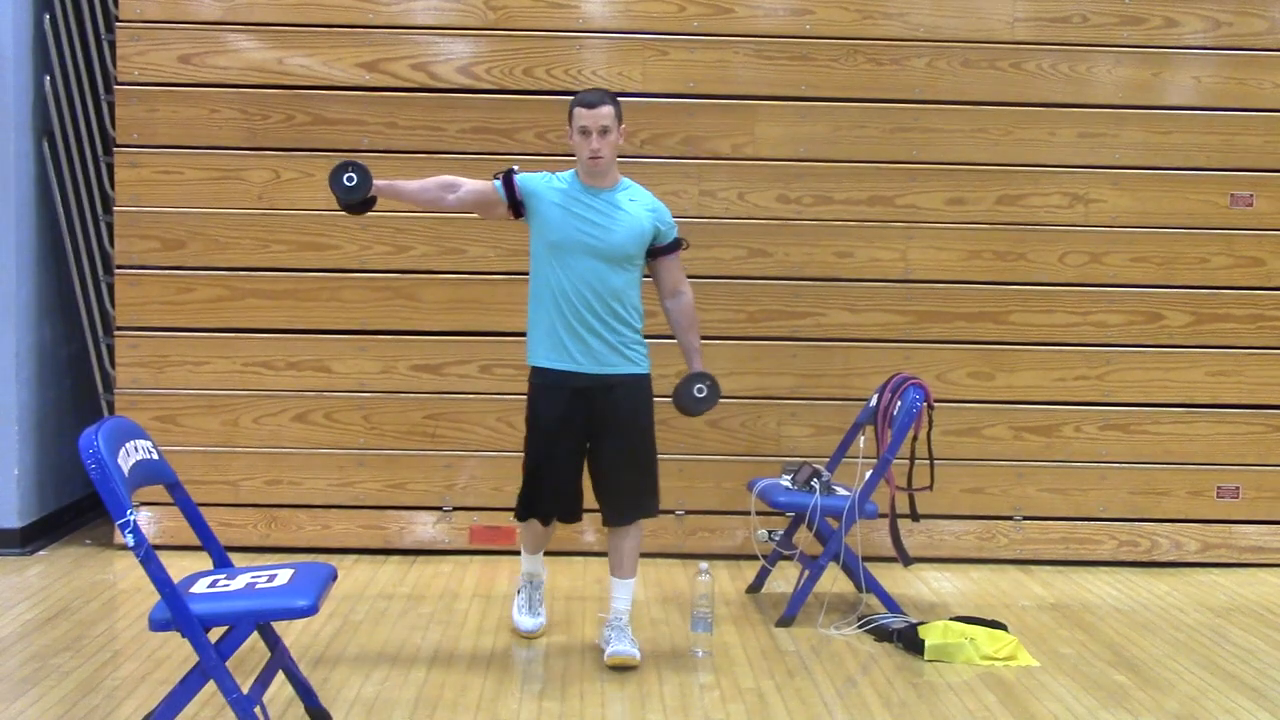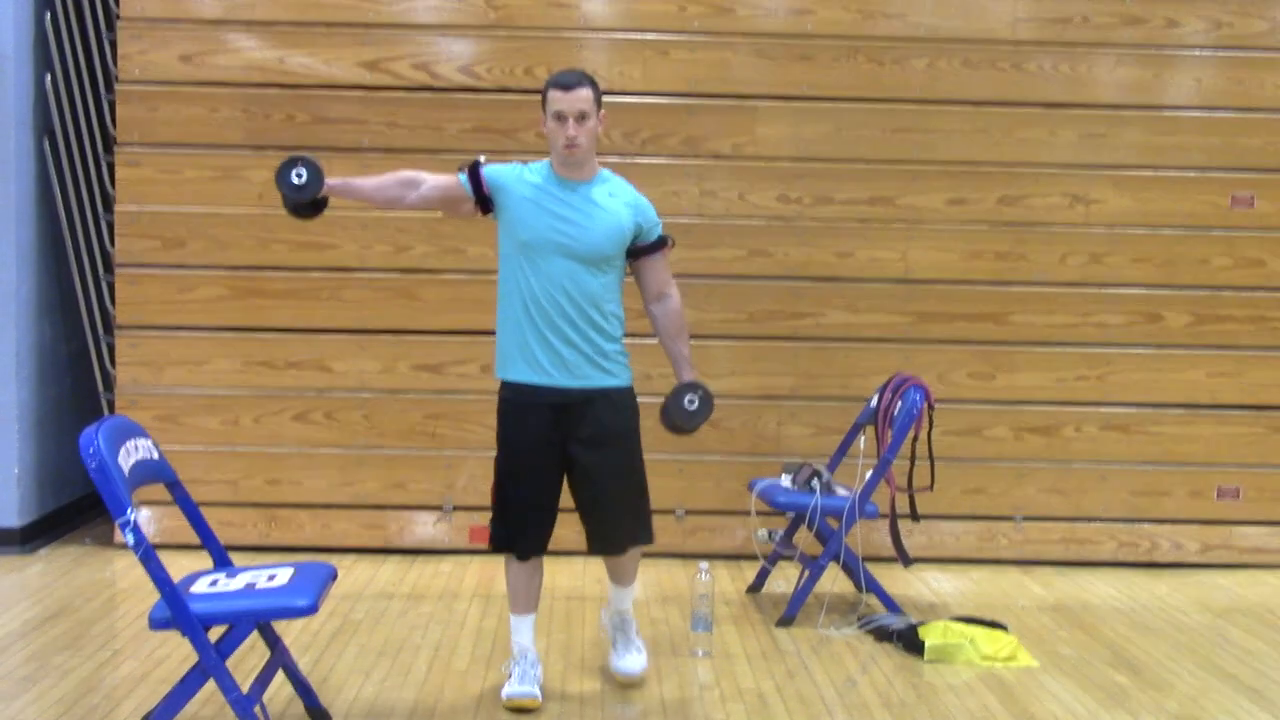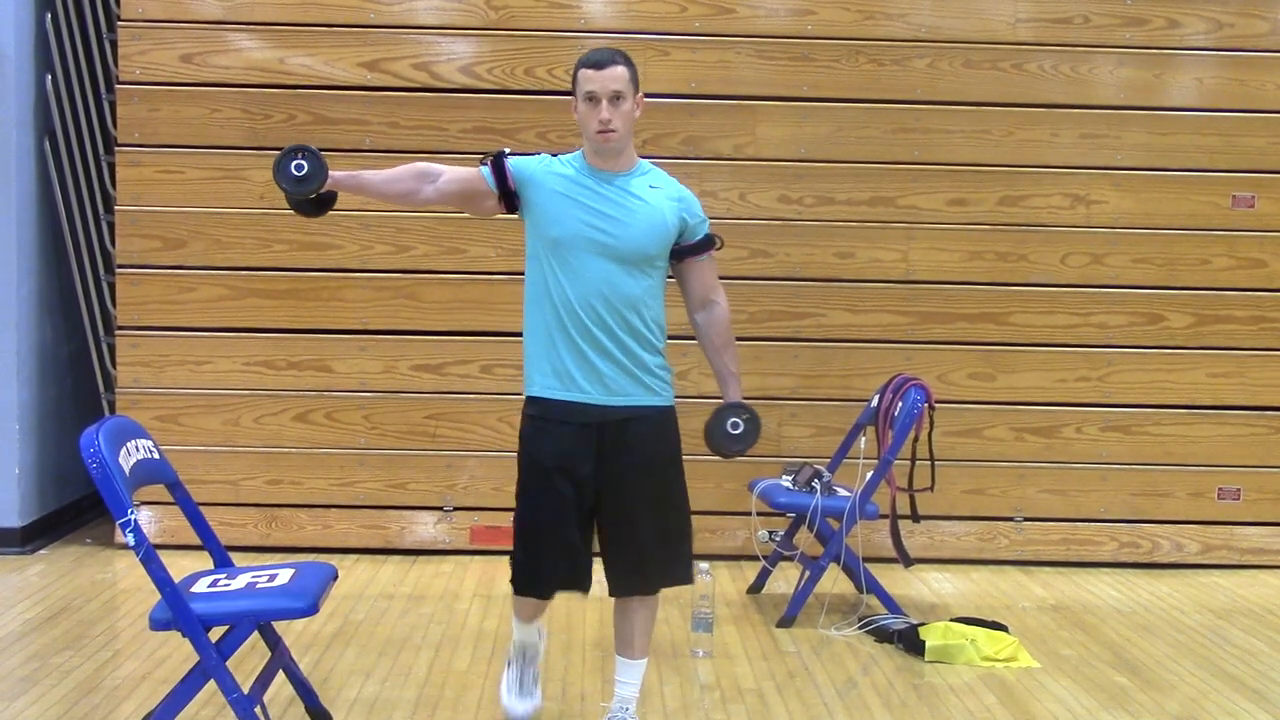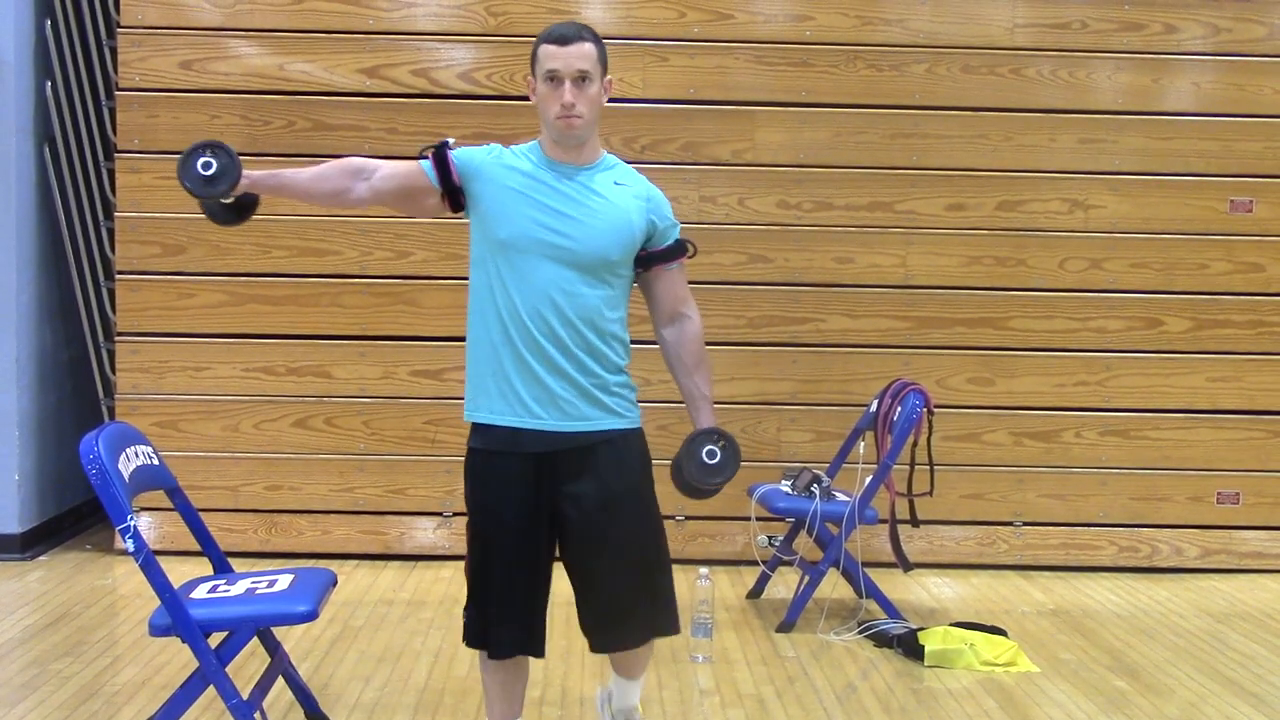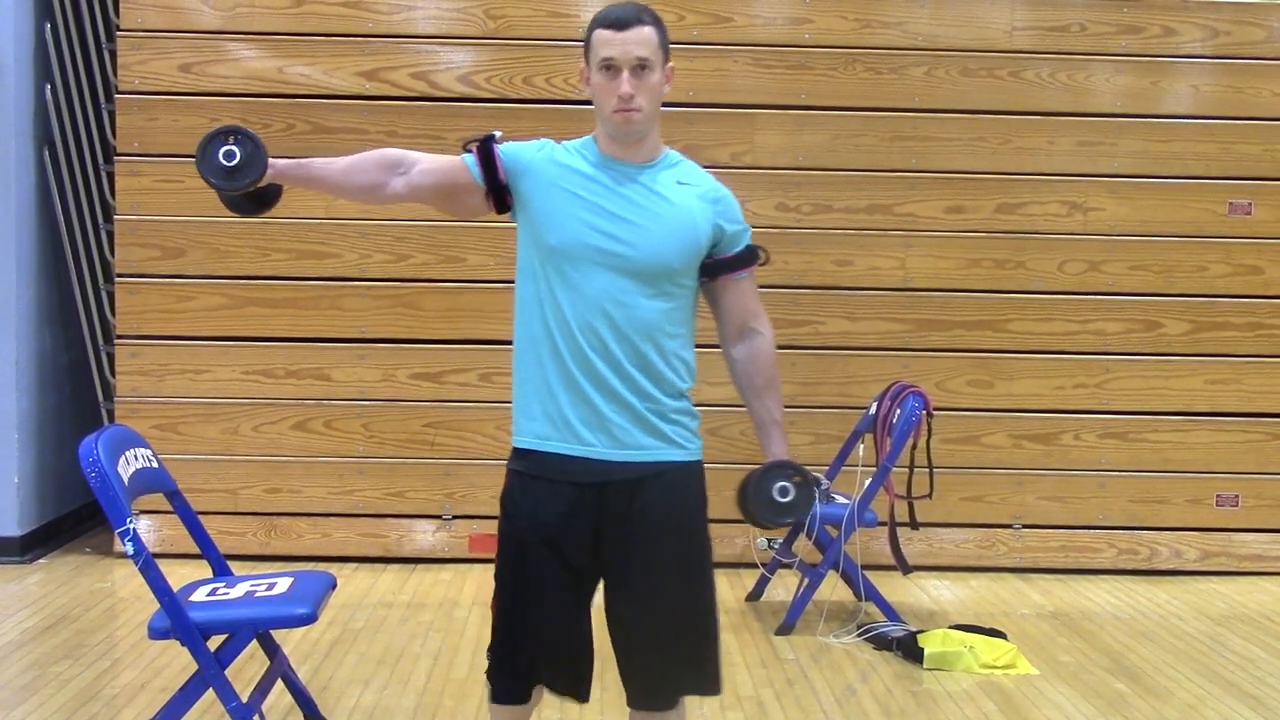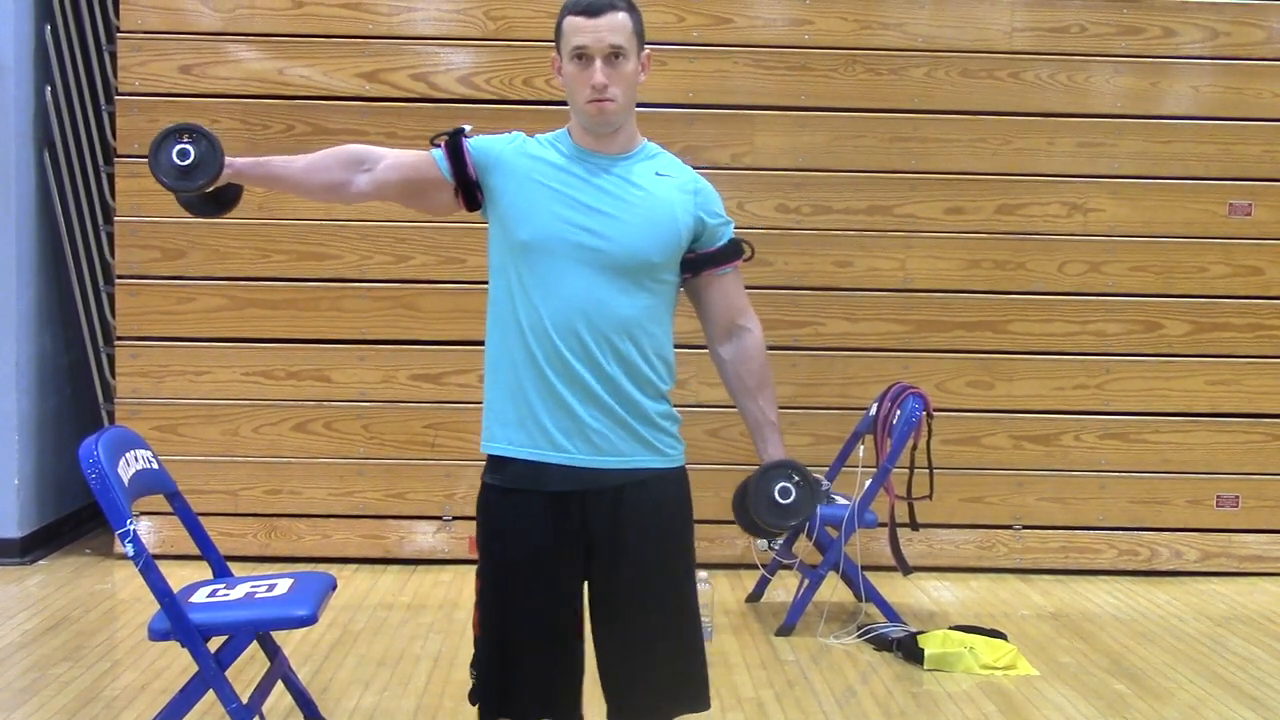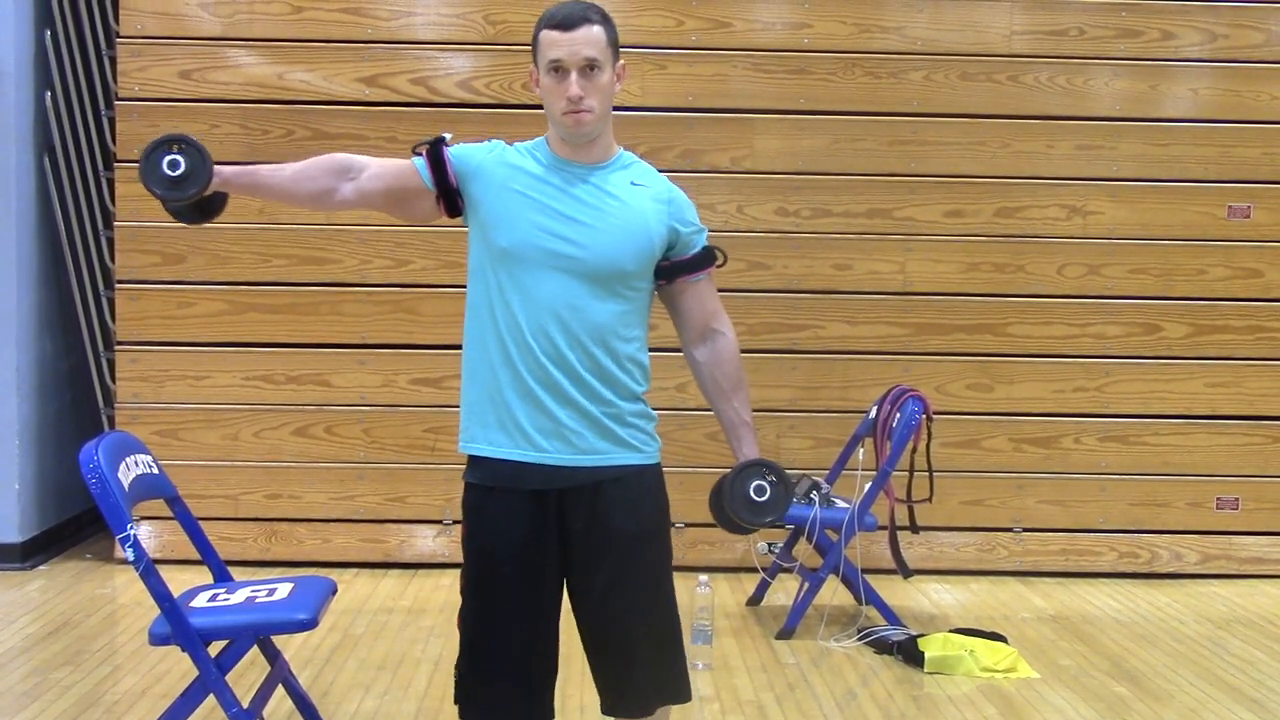
dt=0.7s
person 1, frame 1
left shoulder: (650, 211)
right shoulder: (538, 191)
left elbow: (675, 294)
right elbow: (455, 192)
left wrist: (695, 365)
right wrist: (381, 187)
left hip: (625, 379)
right hip: (554, 374)
left knee: (626, 504)
right knee: (544, 497)
left ankle: (618, 622)
right ankle: (532, 579)
person 1, frame 2
left shoulder: (631, 206)
right shoulder: (507, 184)
left elbow: (662, 298)
right elbow: (415, 189)
left wrist: (686, 376)
right wrist: (333, 186)
left hip: (606, 391)
right hip: (526, 391)
left knee: (620, 527)
right knee: (522, 532)
left ankle: (620, 619)
right ankle: (524, 658)
person 1, frame 3
left shoulder: (676, 201)
right shoulder: (535, 178)
left elbow: (708, 306)
right elbow: (432, 183)
left wrist: (733, 394)
right wrist: (337, 180)
left hip: (645, 412)
right hip: (555, 407)
left knee: (640, 569)
right knee: (541, 564)
right ankle: (526, 655)
person 1, frame 4
left shoulder: (643, 201)
right shoulder: (485, 171)
left elbow: (678, 320)
right elbow: (367, 179)
left wrist: (705, 422)
right wrist: (253, 180)
left hip: (607, 437)
right hip: (503, 437)
left knee: (629, 612)
right knee: (503, 621)
person 1, frame 5
left shoulder: (710, 202)
right shoulder: (533, 169)
left elbow: (746, 336)
right elbow: (402, 174)
left wrist: (776, 450)
right wrist: (278, 169)
left hip: (662, 471)
right hip: (548, 464)
right knee: (523, 663)
person 1, frame 6
left shoulder: (689, 194)
right shoulder: (503, 162)
left elbow: (735, 334)
right elbow: (366, 171)
left wrist: (773, 453)
right wrist: (236, 168)
left hip: (644, 476)
right hip: (524, 471)
person 1, frame 7
left shoulder: (663, 202)
right shoulder: (484, 172)
left elbow: (708, 337)
right elbow: (352, 180)
left wrist: (746, 452)
right wrist: (225, 176)
left hip: (621, 473)
right hip: (506, 471)
